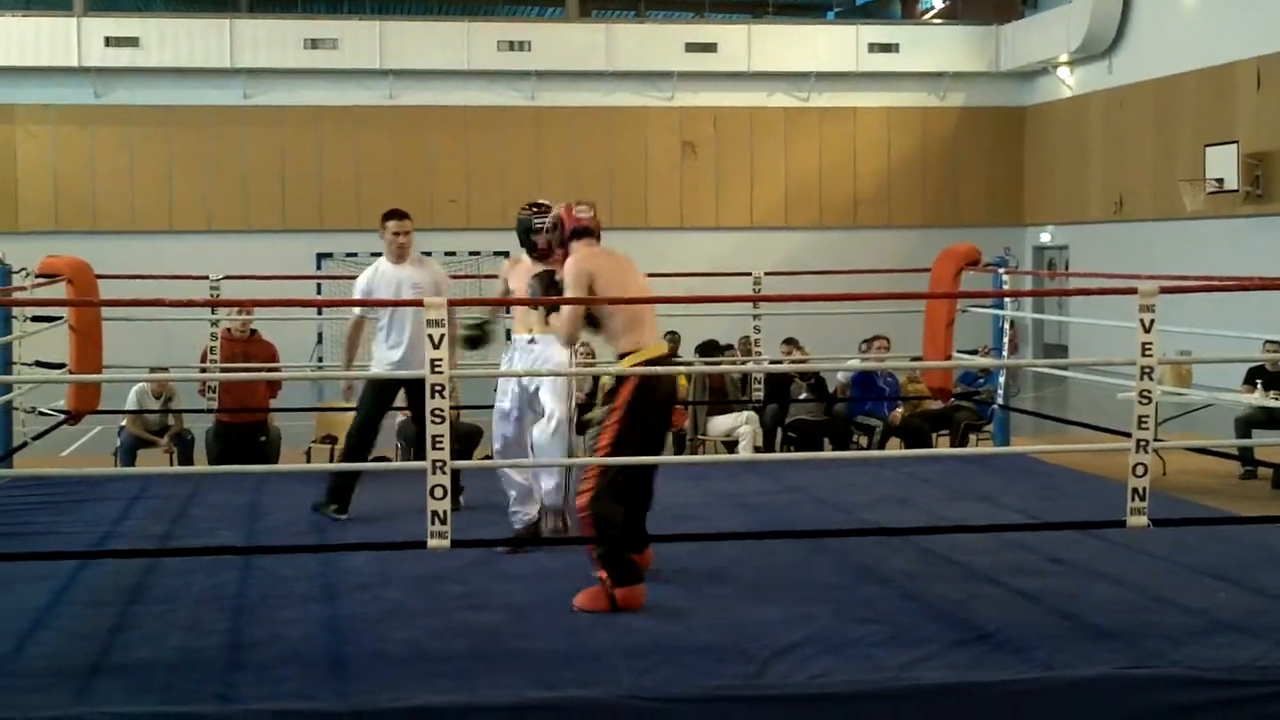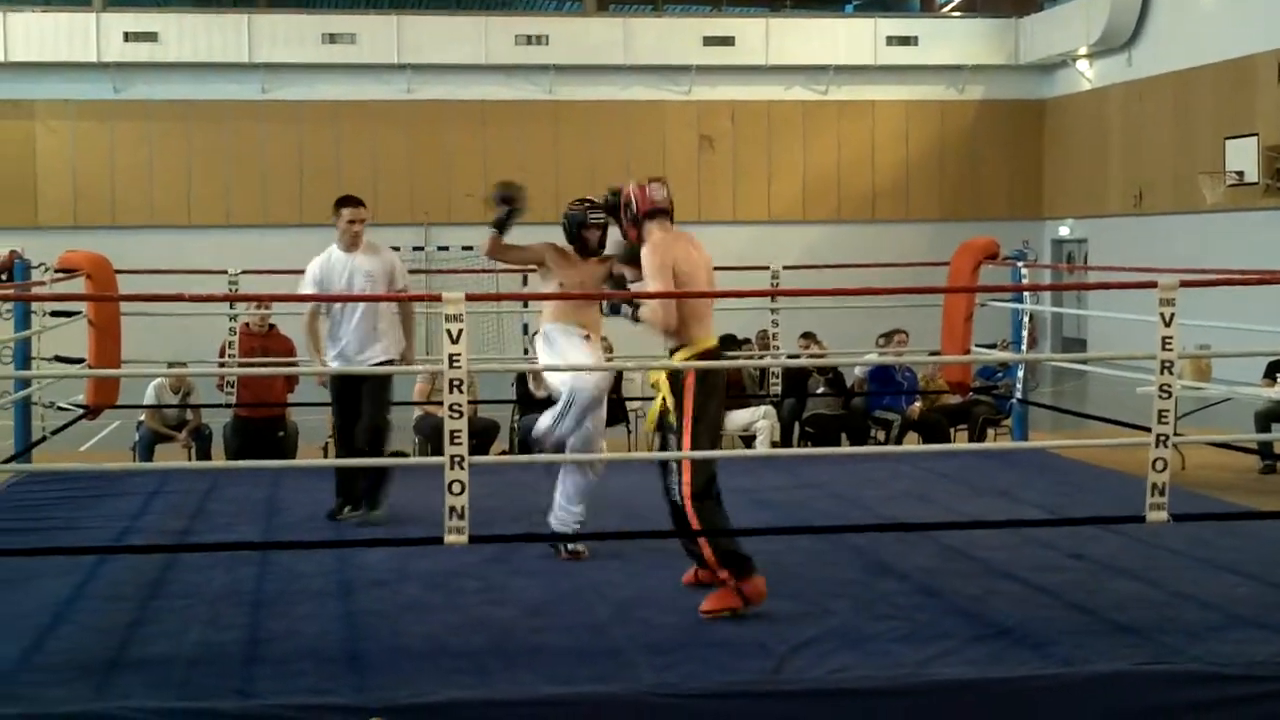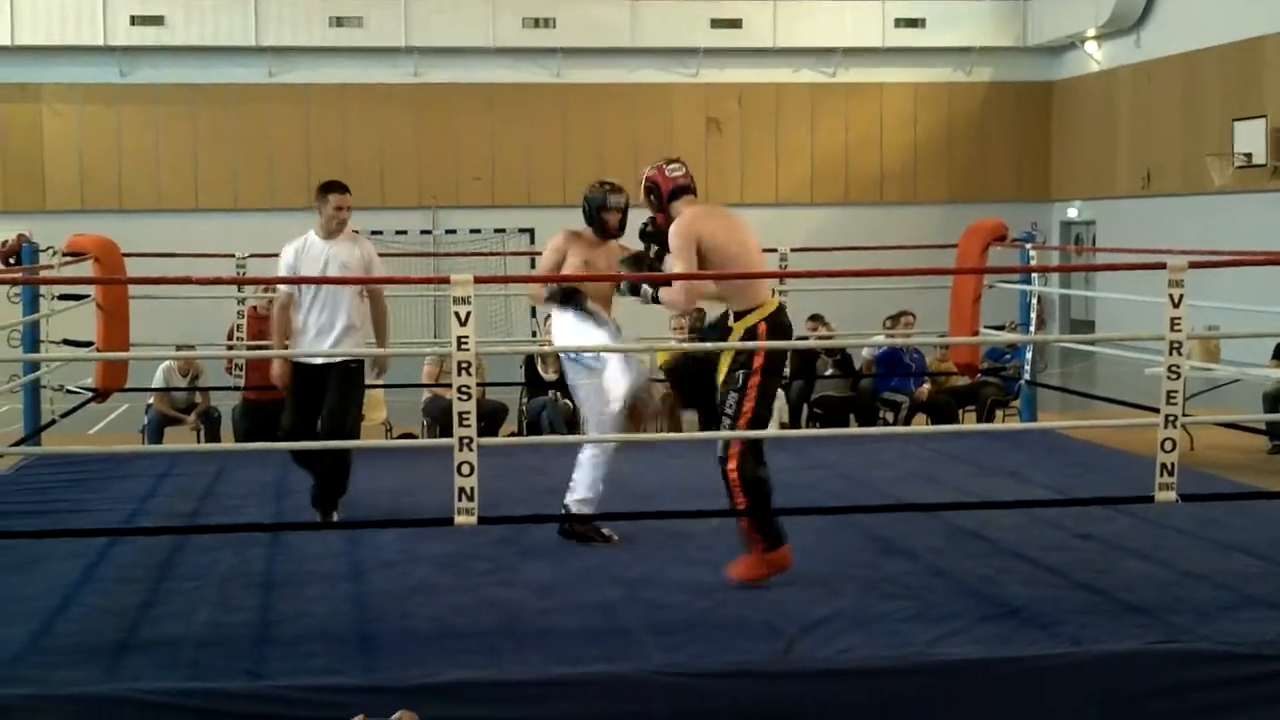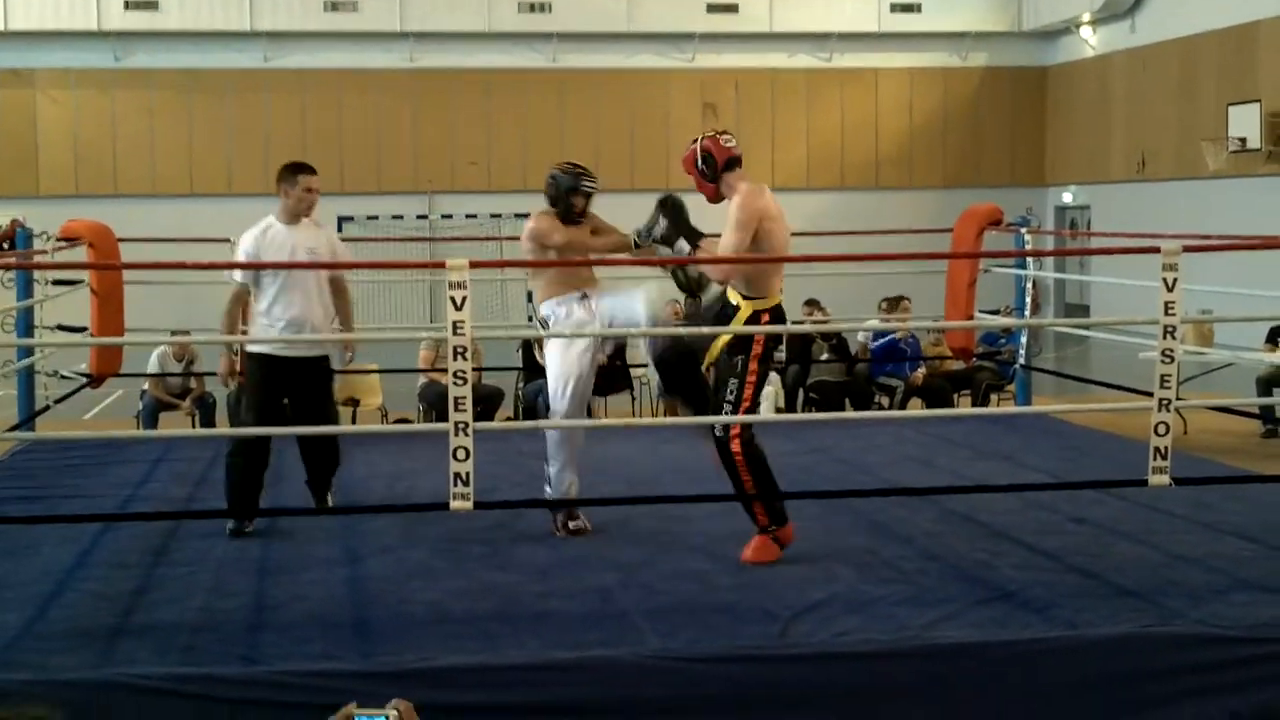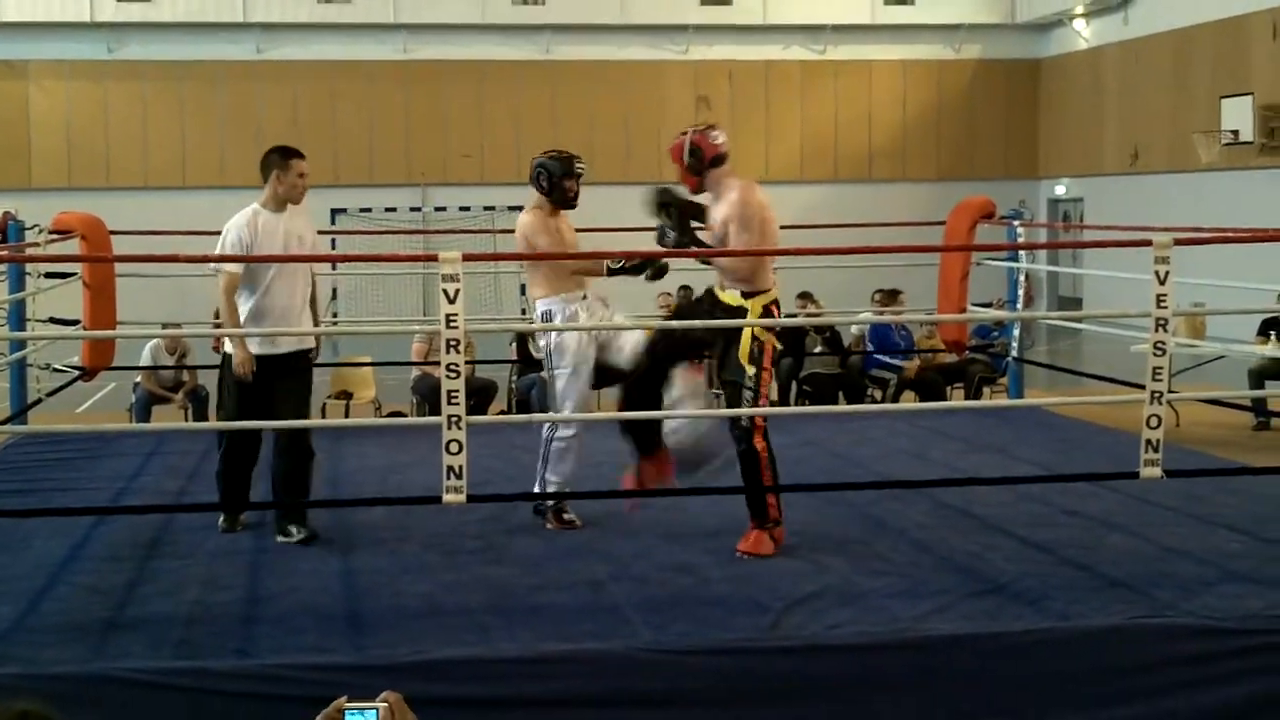
dt=0.4s
person 1, frame 1
left shoulder: (577, 264)
right shoulder: (616, 260)
left elbow: (567, 333)
right wrist: (590, 315)
left hip: (637, 377)
right hip: (661, 368)
left knee: (597, 488)
right knee: (637, 473)
left ankle: (620, 586)
right ankle: (635, 552)
person 1, frame 2
left shoulder: (654, 251)
right shoulder: (687, 241)
left elbow: (666, 324)
left wrist: (627, 308)
left hip: (694, 372)
right hip: (706, 361)
left knee: (689, 486)
right knee: (681, 474)
left ankle: (741, 581)
right ankle: (711, 560)
person 1, frame 3
left shoulder: (684, 227)
right shoulder: (717, 213)
left elbow: (681, 301)
left wrist: (641, 286)
right wrist: (663, 254)
left hip: (758, 335)
right hip: (762, 322)
left knee: (738, 453)
left ankle: (769, 548)
person 1, frame 4
left shoulder: (748, 202)
right shoulder: (750, 196)
left elbow: (722, 270)
left wrist: (679, 240)
right wrist: (689, 233)
left hip: (753, 323)
right hip: (732, 306)
left knee: (734, 435)
right knee: (671, 358)
left ankle: (774, 530)
right ankle: (711, 414)
person 1, frame 5
left shoulder: (744, 198)
right shoulder: (722, 195)
left elbow: (743, 265)
left wrist: (691, 244)
right wrist: (691, 213)
left hip: (752, 316)
right hip: (716, 304)
left knee: (748, 426)
right knee: (646, 369)
left ankle: (766, 524)
right ankle: (653, 457)
person 2, frame 1
right shoulder: (512, 266)
right elbow: (500, 300)
left wrist: (560, 293)
right wrist: (481, 325)
left hip: (551, 351)
right hip: (517, 353)
left knee: (553, 428)
right knee: (508, 444)
left ankle: (555, 505)
right ankle: (527, 521)
person 2, frame 2
left shoulder: (606, 264)
right shoulder: (551, 255)
right elbow: (496, 253)
right wrist: (504, 219)
left hip: (590, 354)
right hip: (557, 343)
left knee: (586, 450)
right knee: (588, 386)
left ankle: (564, 528)
right ankle: (549, 433)
person 2, frame 3
left shoulder: (623, 254)
right shoulder: (567, 241)
right elbow: (535, 287)
right wrist: (557, 293)
left hip: (600, 329)
right hip: (573, 322)
left knee: (603, 430)
right knee: (621, 355)
left ankle: (577, 512)
right ankle: (630, 399)
person 2, frame 4
left shoulder: (588, 221)
right shoulder: (537, 227)
left elbow: (625, 241)
right elbow: (585, 245)
left wrist: (653, 228)
right wrist: (640, 238)
left hip: (598, 306)
right hip: (562, 318)
left knee: (643, 309)
right knee: (564, 411)
right ankle: (563, 499)
person 2, frame 5
left shoulder: (559, 219)
right shoulder: (531, 220)
right elbow: (569, 263)
left wrist: (634, 266)
right wrist: (619, 267)
left hip: (589, 307)
right hip: (560, 317)
right knee: (569, 413)
right ankle: (550, 497)
person 3, frame 1
left shoulder: (431, 270)
right shoulder: (370, 277)
left elbow: (448, 314)
right elbow: (357, 324)
left wrist: (451, 353)
right wrist: (345, 370)
left hip: (423, 367)
right hip: (383, 367)
right knee: (362, 429)
left ankle: (451, 490)
right ankle: (336, 499)
person 3, frame 2
left shoulder: (385, 258)
right shoulder: (320, 266)
left elbow: (403, 302)
right elbow: (311, 317)
left wrist: (408, 345)
right wrist: (319, 361)
left hip: (378, 357)
right hip: (340, 362)
left knee: (372, 429)
right knee: (344, 434)
left ankle: (371, 497)
right ankle: (350, 497)
person 3, frame 3
left shoulder: (362, 249)
right shoulder: (295, 251)
left elbow: (376, 300)
right elbow: (282, 307)
left wrist: (382, 347)
right wrist: (278, 357)
left hip: (346, 356)
right hip: (303, 356)
left knee: (338, 432)
right knee: (295, 429)
left ankle: (328, 501)
right ankle: (325, 477)
person 3, frame 4
left shoulder: (325, 237)
right shoulder: (256, 238)
left elbow: (338, 288)
right elbow: (238, 298)
left wrist: (348, 331)
right wrist: (228, 351)
left hip: (314, 350)
right hip: (264, 351)
left knee: (320, 429)
right knee: (253, 433)
left ankle: (320, 488)
right ankle: (242, 512)
person 3, frame 5
left shoulder: (304, 224)
right shoulder: (242, 227)
right elbow: (226, 291)
left wrist: (315, 329)
right wrist: (237, 346)
left hip: (295, 349)
right hip: (248, 351)
left knee: (294, 435)
right knee: (239, 435)
left ankle: (290, 520)
right ankle: (232, 508)
